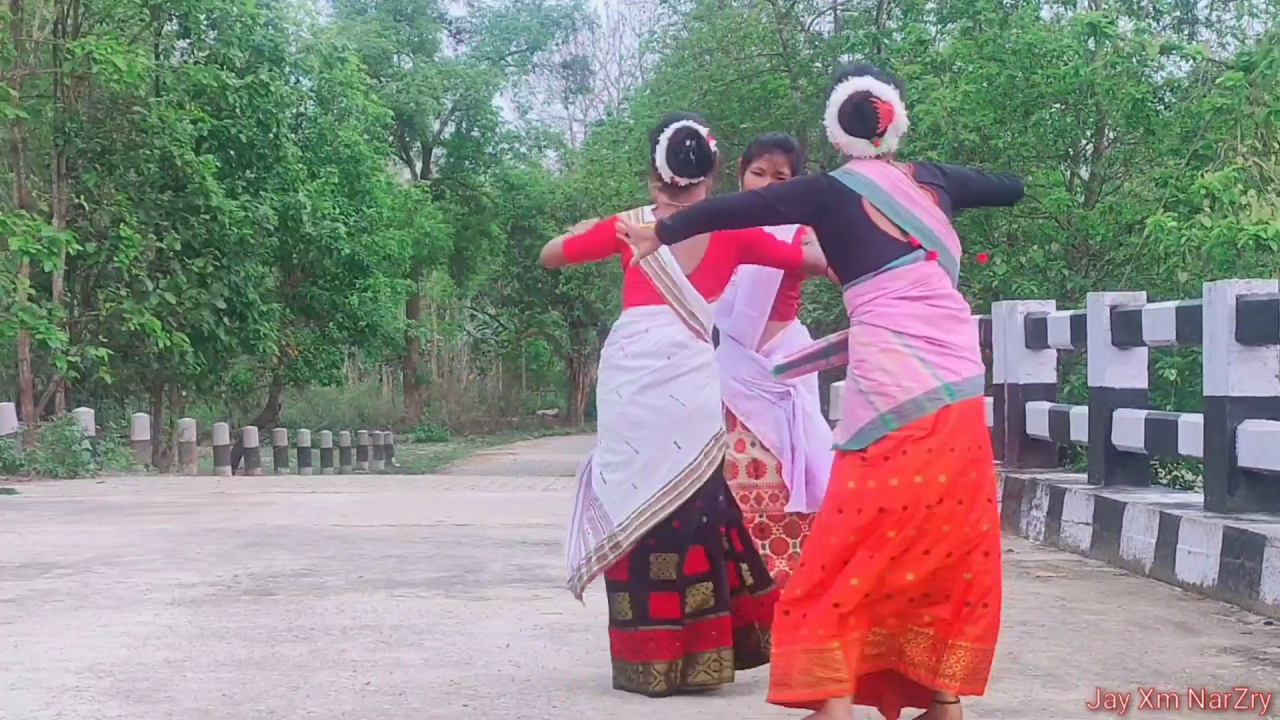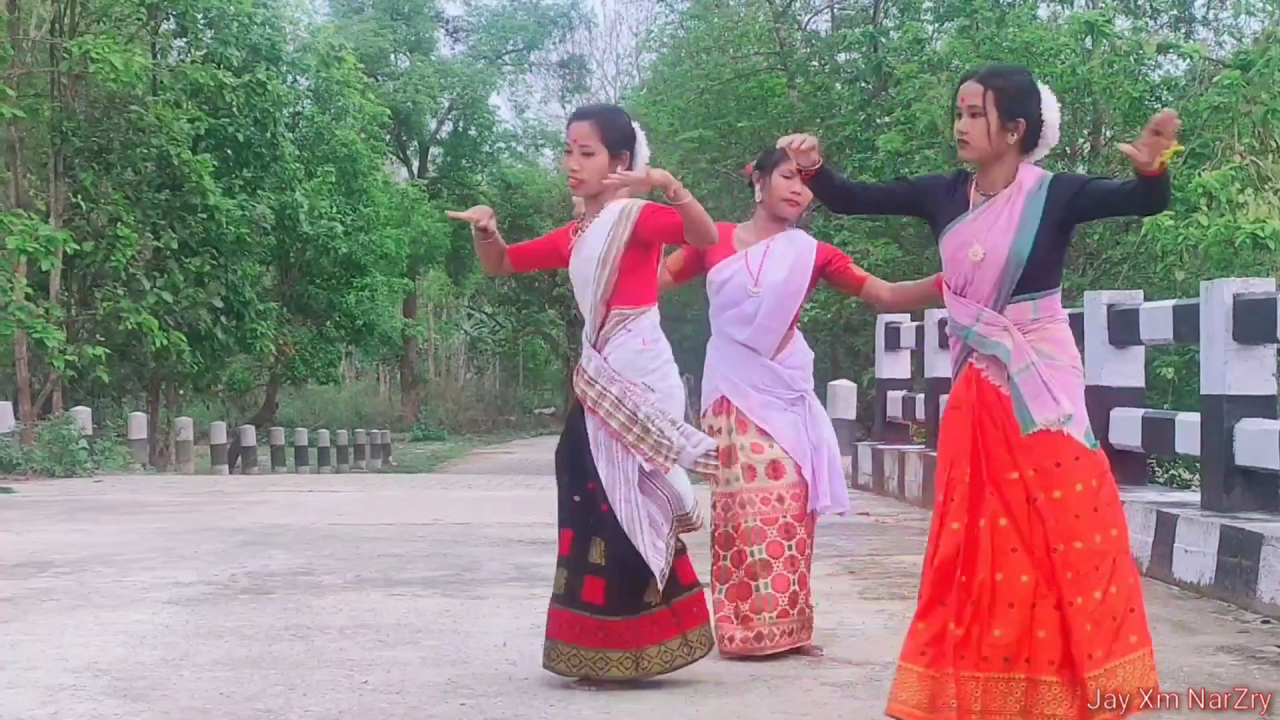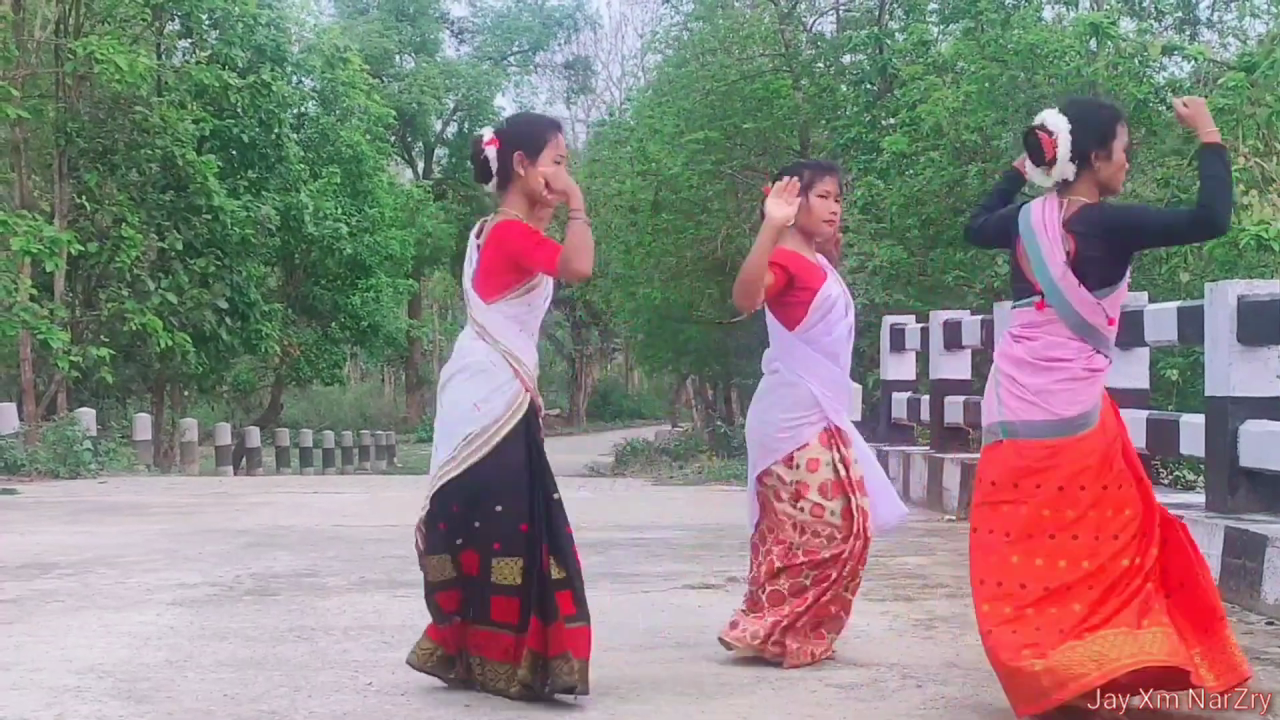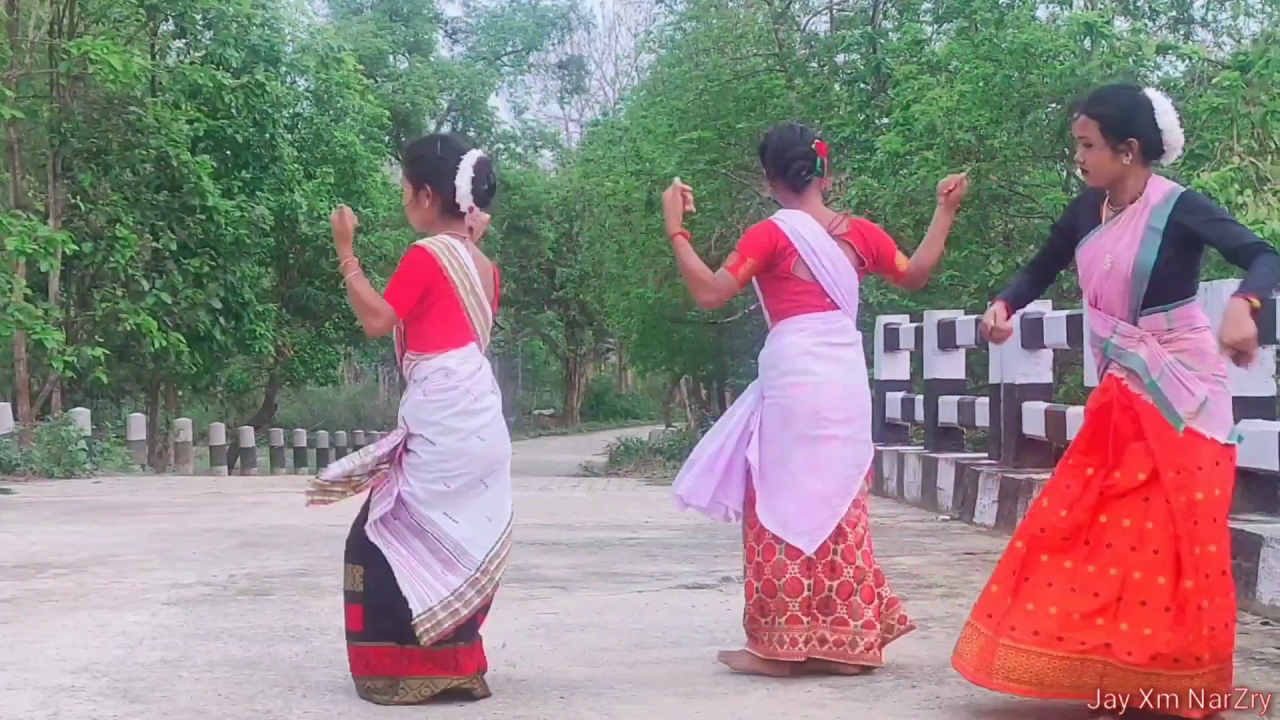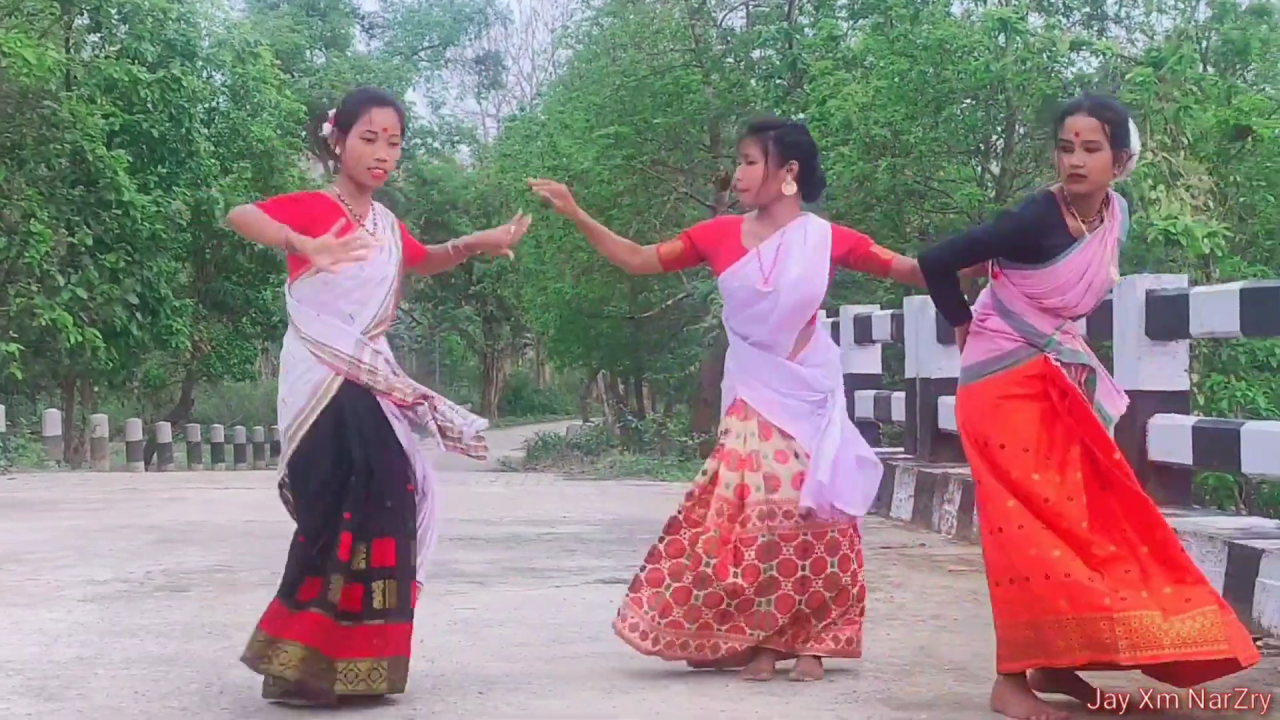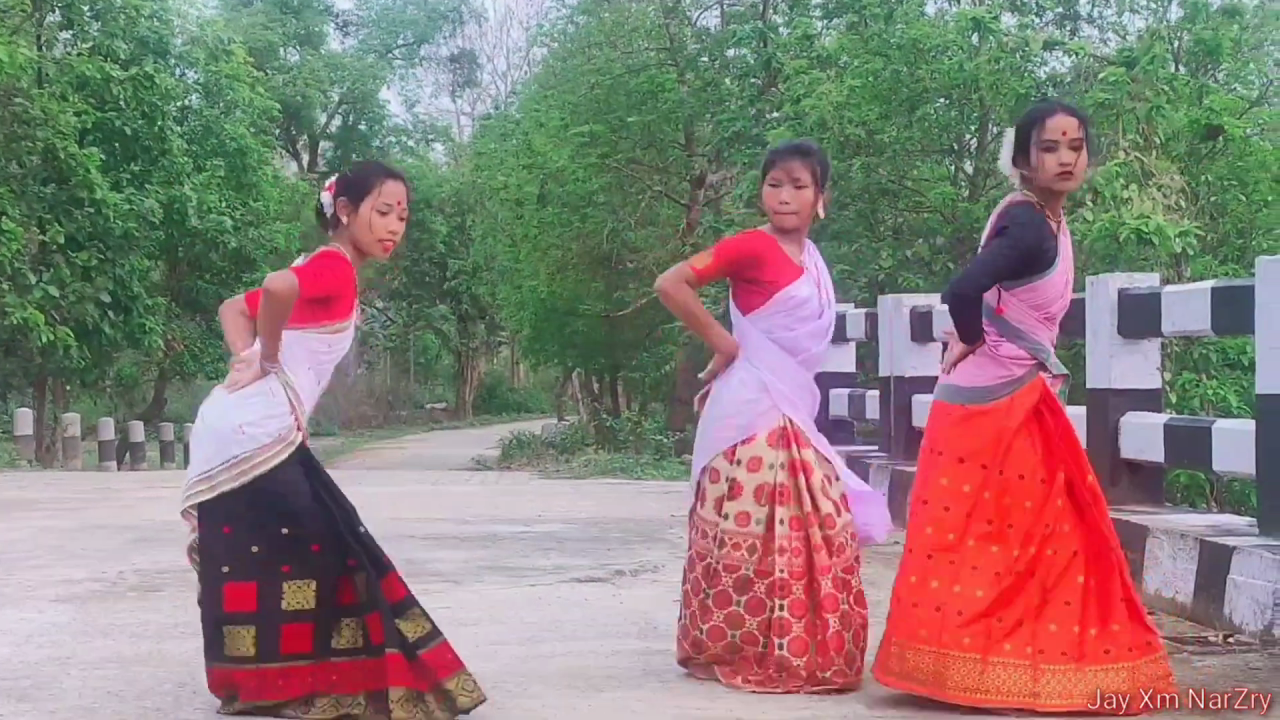
dt=0.5s
person 1, frame 1
left shoulder: (832, 191)
right shoulder: (932, 179)
left elbow: (744, 206)
right elbow: (1011, 187)
left wrist: (659, 229)
left hip: (896, 393)
right hip: (959, 387)
left knee: (856, 549)
right knee: (949, 550)
person 1, frame 2
left shoulder: (1053, 193)
right shoulder: (945, 194)
left elbow: (1142, 200)
right elbow: (846, 199)
left wrist: (1154, 162)
right wrist: (813, 166)
left hip: (1040, 389)
right hip: (976, 389)
left knee: (1067, 535)
right knee: (977, 538)
person 1, frame 3
left shoulder: (1024, 216)
right shoulder: (1118, 220)
left elbow: (977, 229)
right elbow: (1212, 221)
left wrist: (1019, 172)
right wrist: (1210, 142)
left hip: (1017, 411)
right hip: (1077, 414)
left knee: (1022, 557)
right knee: (1123, 537)
person 1, frame 4
left shoulder: (1182, 208)
right shoulder: (1085, 210)
right elbow: (1041, 270)
right wrist: (1004, 305)
left hip: (1181, 396)
right hip: (1120, 393)
left knee: (1178, 542)
right knee: (1087, 529)
person 1, frame 5
left shoulder: (1117, 213)
right shoulder: (1036, 217)
right elbow: (936, 261)
right wrist: (965, 324)
left hip: (1061, 381)
right hip: (1005, 383)
left knee: (1088, 512)
right knee: (1032, 525)
left ankle: (1050, 662)
person 1, frame 6
left shoulder: (1046, 220)
right shoulder: (1028, 227)
left elbow: (984, 288)
right elbow: (963, 291)
left wrist: (975, 340)
right wrist: (972, 341)
left hip: (1023, 399)
right hip: (994, 401)
left knee: (1054, 531)
right knee: (990, 541)
person 2, frame 1
left shoulder: (628, 224)
right shoulder: (732, 229)
left elbow: (551, 255)
right elbow: (813, 262)
left wrist: (586, 233)
left hip: (628, 380)
right hip: (689, 385)
left knee: (638, 511)
right knee: (696, 512)
left ankle: (648, 658)
right ankle: (699, 654)
person 2, frame 2
left shoulder: (642, 215)
right shoulder: (575, 234)
left elbow: (707, 238)
right elbow: (500, 265)
left wrist: (671, 185)
right wrist: (485, 228)
left hip: (636, 379)
right hip: (604, 382)
left knee: (624, 504)
right knee: (602, 502)
left ankle: (618, 650)
right ankle: (622, 643)
person 2, frame 3
left shoulder: (501, 230)
right shoulder: (513, 230)
right elbow: (576, 266)
left wrist: (567, 209)
right wrist: (577, 210)
left hip: (505, 393)
right hip: (491, 394)
left knee: (499, 518)
right knee: (502, 518)
right ankle: (512, 660)
person 2, frame 4
left shoulder: (425, 256)
right shoulder: (477, 261)
left elbow: (378, 322)
left wrist: (346, 253)
left hip: (442, 421)
right hip: (472, 419)
left knee: (388, 536)
right knee: (440, 539)
left ankle: (412, 669)
right ankle: (449, 664)
person 2, frame 5
left shoulder: (384, 221)
right shoulder: (314, 206)
left elbow: (422, 258)
right elbow: (241, 217)
left wrist: (484, 242)
right wrist: (306, 246)
left hip: (367, 386)
right hip: (321, 386)
left knee: (382, 513)
right knee: (336, 516)
left ankle: (356, 662)
right ankle: (308, 657)
person 2, frame 6
left shoulder: (318, 272)
right shoulder: (332, 266)
left elbow: (233, 308)
right elbow: (278, 286)
left wrist: (247, 358)
right wrist: (266, 360)
left hip: (252, 431)
right hip: (255, 435)
left knee: (327, 544)
right knee: (307, 546)
person 3, frame 1
left shoulder: (795, 237)
left hip: (779, 379)
right hip: (731, 374)
left knee: (789, 495)
right knee: (737, 496)
left ankle: (793, 580)
person 3, frame 2
left shoulder: (813, 253)
right shoulder: (714, 240)
left elbow: (885, 293)
right elbow: (653, 279)
left wrist: (944, 283)
left hip: (784, 391)
right hip: (729, 391)
left knee: (786, 508)
right knee: (739, 510)
left ankle: (781, 626)
right ankle: (743, 627)
person 3, frame 3
left shoulder: (818, 264)
right shoulder: (785, 258)
right elbow: (743, 297)
left wrist: (817, 241)
right wrist: (771, 227)
left hip: (819, 412)
right hip: (799, 412)
left knee: (845, 523)
right knee: (814, 530)
left ankle: (789, 635)
right ankle: (758, 629)
person 3, frame 4
left shoulder: (771, 233)
right shoulder: (859, 233)
left elbow: (709, 295)
right elbow: (915, 275)
left wrist: (674, 228)
right wrist: (946, 210)
left hip: (794, 385)
right hip: (844, 386)
left knee: (783, 512)
right knee: (835, 512)
left ankle: (782, 646)
right ankle: (846, 642)
person 3, frame 5
left shoulder: (829, 238)
right shoulder: (718, 235)
left elbow: (906, 269)
right elbow: (640, 259)
right wrist: (577, 215)
left hip: (812, 392)
right hip: (752, 393)
left knee: (818, 516)
right knee: (735, 510)
left ankle: (804, 639)
right ankle: (743, 638)
person 3, frame 6
left shoulder: (813, 260)
right shoulder: (751, 247)
right elbow: (670, 284)
right wrist: (722, 341)
left hip: (795, 416)
right hip: (750, 413)
left knee: (828, 534)
right knee: (746, 538)
left ankle: (806, 657)
right ankle: (723, 655)
